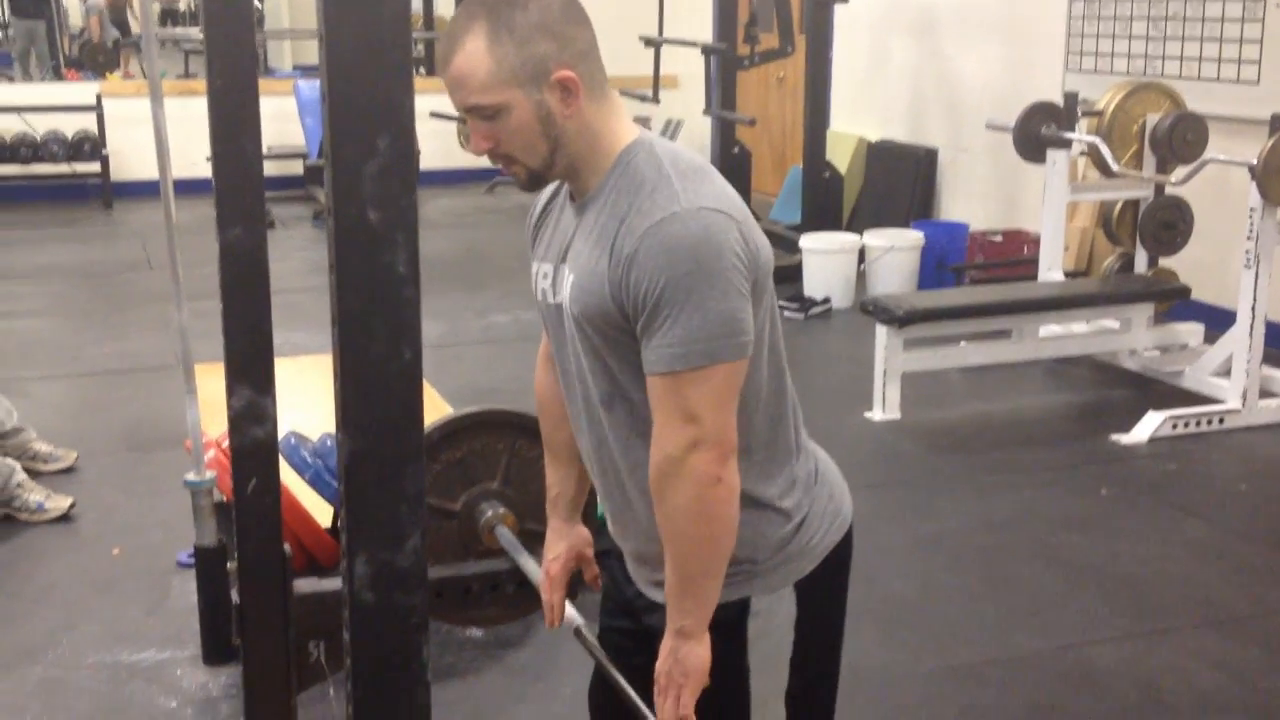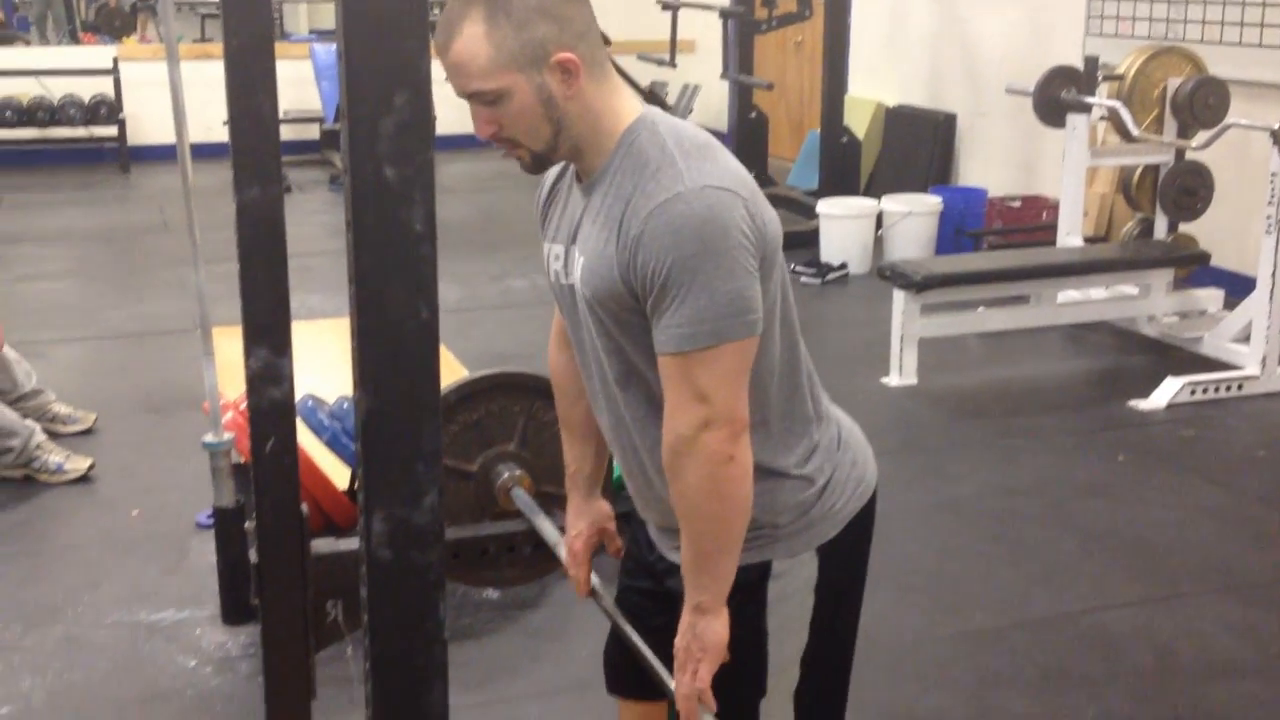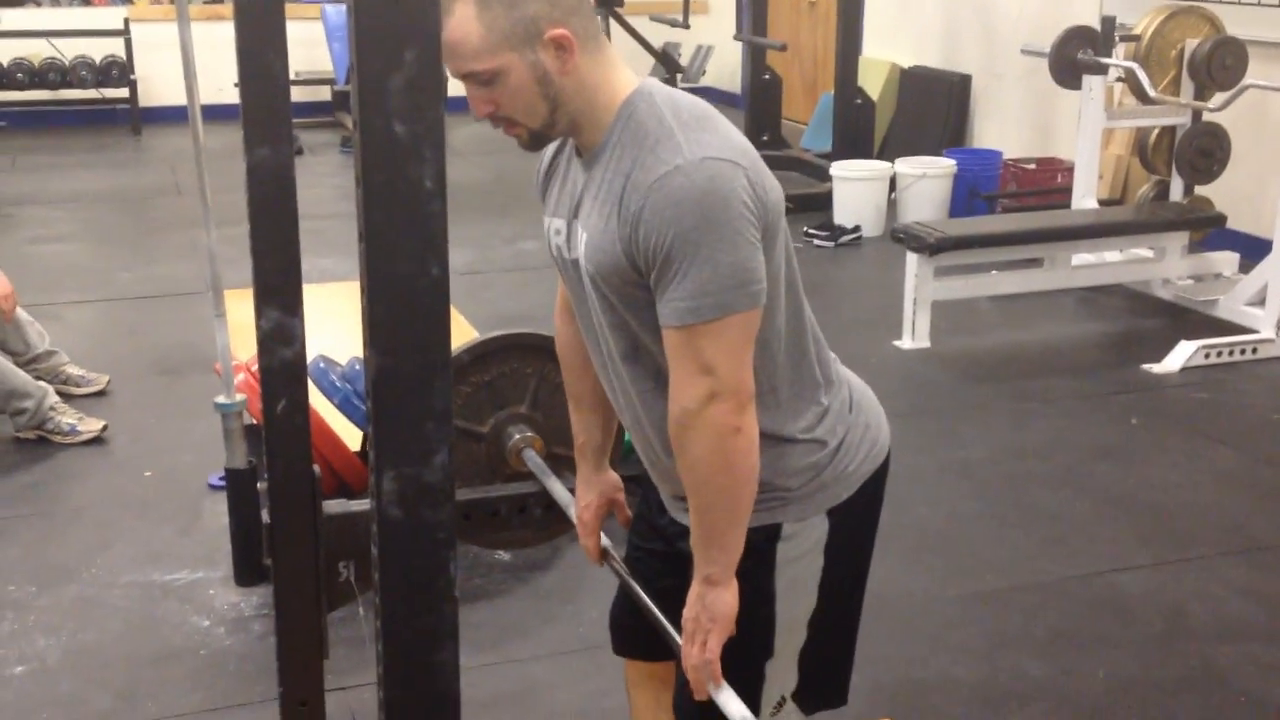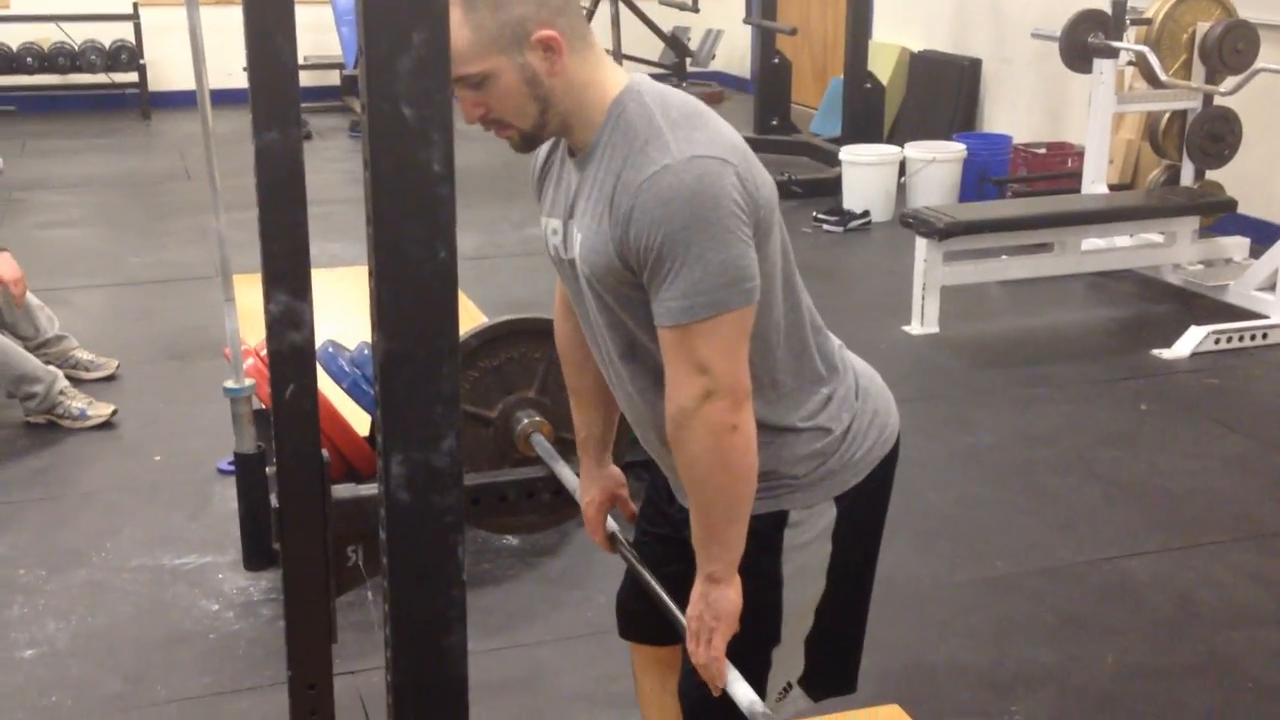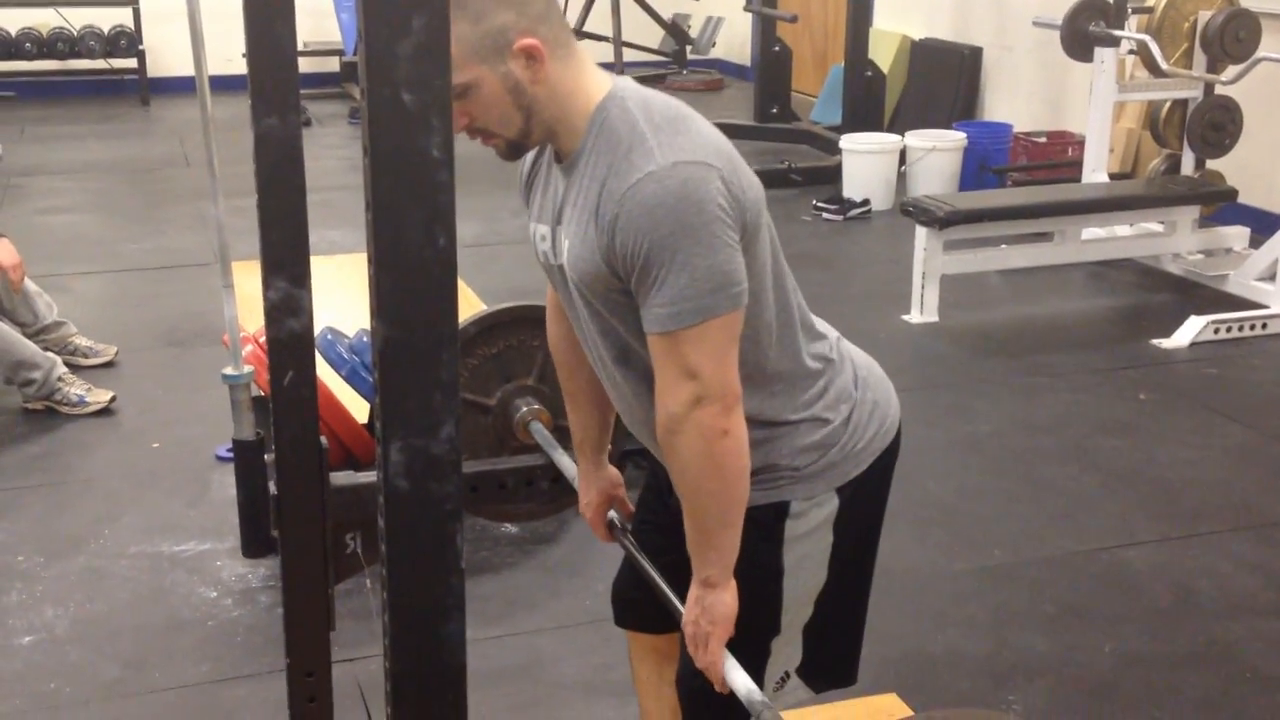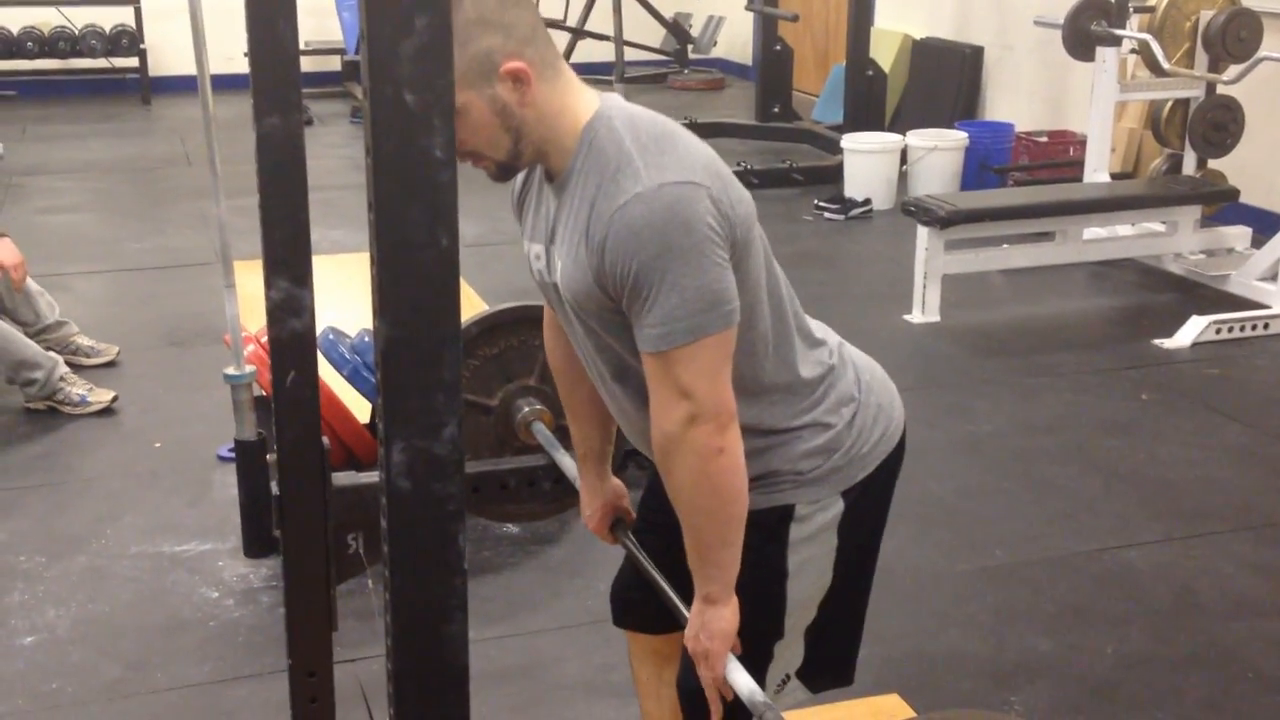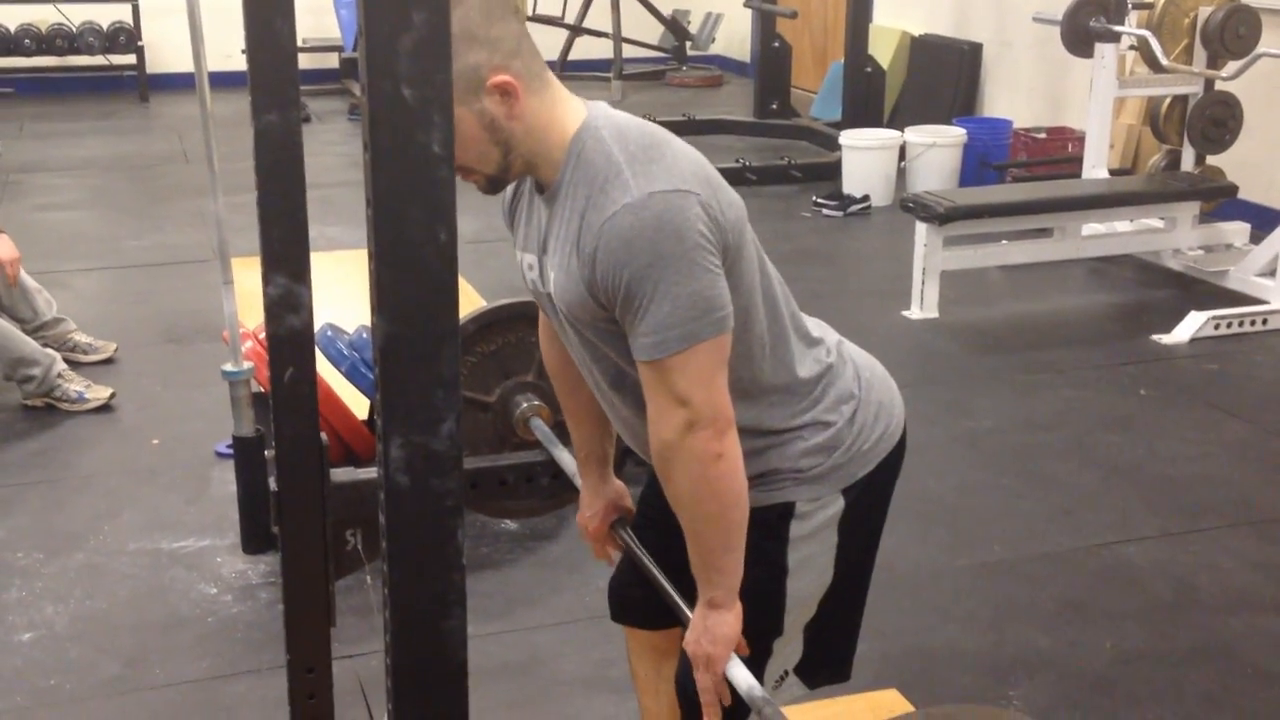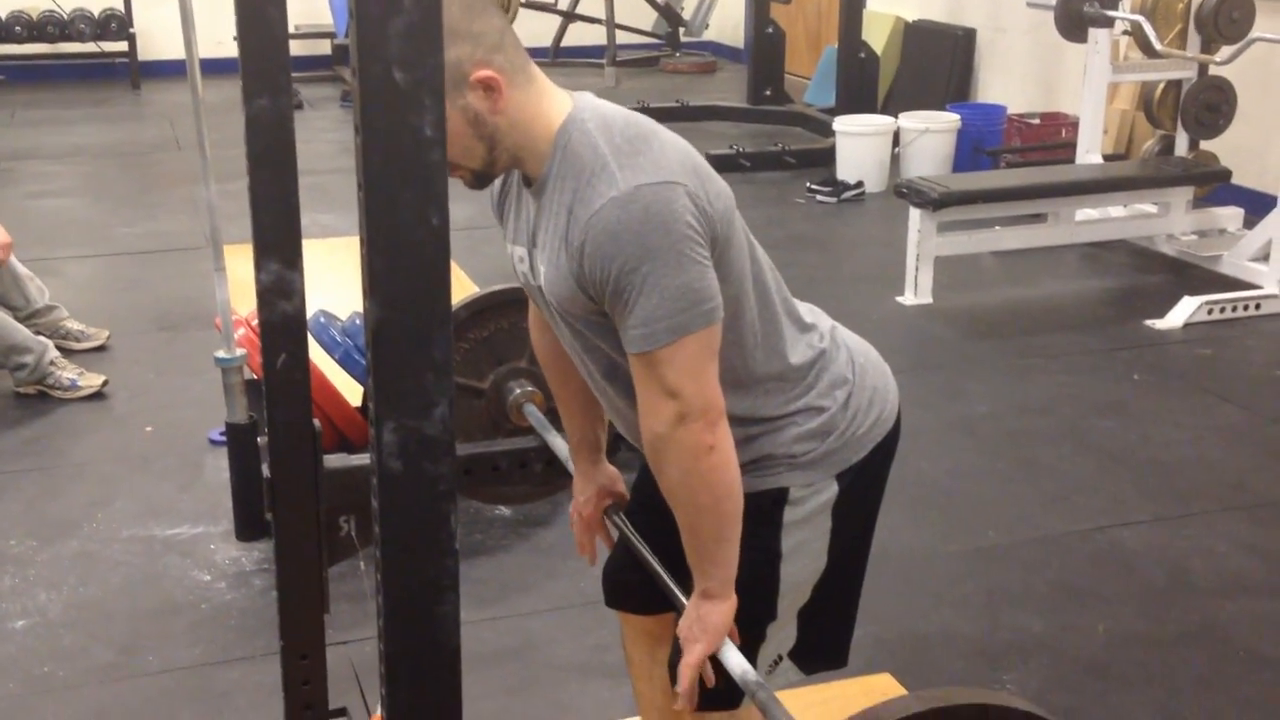
dt=0.2s
person 1, frame 1
left shoulder: (679, 227)
right shoulder: (557, 202)
left elbow: (698, 451)
right elbow: (560, 365)
left wrist: (690, 629)
right wrist: (562, 518)
left hip: (758, 561)
person 1, frame 2
left shoulder: (686, 206)
right shoulder: (566, 178)
left elbow: (710, 431)
right elbow: (573, 342)
left wrist: (707, 605)
right wrist: (582, 494)
left hip: (783, 522)
right hip: (675, 512)
person 1, frame 3
left shoulder: (686, 177)
right shoulder: (564, 151)
left elbow: (715, 401)
right elbow: (578, 313)
left wrist: (715, 577)
right wrist: (591, 466)
left hip: (797, 481)
right hip: (689, 474)
right knee: (644, 645)
person 1, frame 4
left shoulder: (678, 176)
right shoulder: (561, 148)
left elbow: (713, 400)
right elbow: (580, 310)
left wrist: (719, 574)
right wrist: (594, 461)
left hip: (807, 465)
right hip: (702, 458)
right knee: (652, 629)
person 1, frame 5
left shoulder: (663, 182)
right shoulder: (549, 150)
left elbow: (703, 405)
right elbow: (572, 312)
left wrist: (714, 579)
right wrist: (591, 461)
left hip: (808, 454)
right hip: (714, 448)
right knee: (649, 618)
person 1, frame 6
left shoulder: (652, 201)
right shoulder: (543, 164)
left elbow: (698, 424)
right elbow: (570, 328)
left wrist: (715, 596)
right wrist: (594, 473)
left hip: (816, 456)
right hip: (729, 447)
right knee: (648, 617)
person 1, frame 7
left shoulder: (642, 211)
right shoulder: (534, 173)
left elbow: (696, 431)
right elbow: (566, 333)
left wrist: (720, 601)
right wrist: (595, 478)
left hip: (817, 452)
right hip: (732, 444)
right knee: (645, 612)
person 1, frame 8
left shoulder: (628, 203)
right shoulder: (521, 165)
left elbow: (685, 421)
right elbow: (556, 324)
left wrist: (714, 594)
right wrist: (588, 466)
left hip: (813, 438)
right hip: (726, 431)
right knee: (640, 597)
